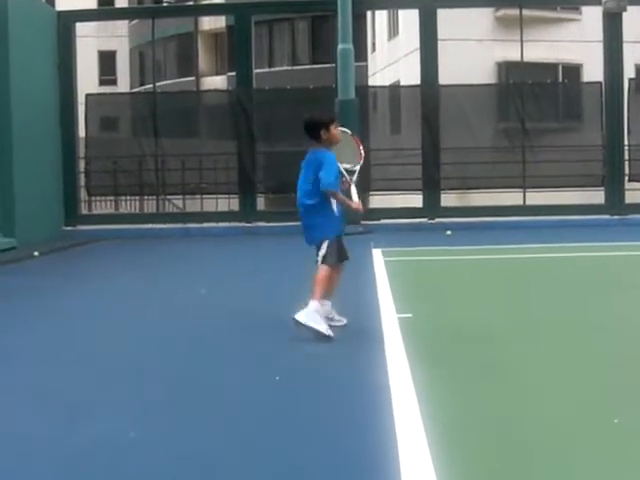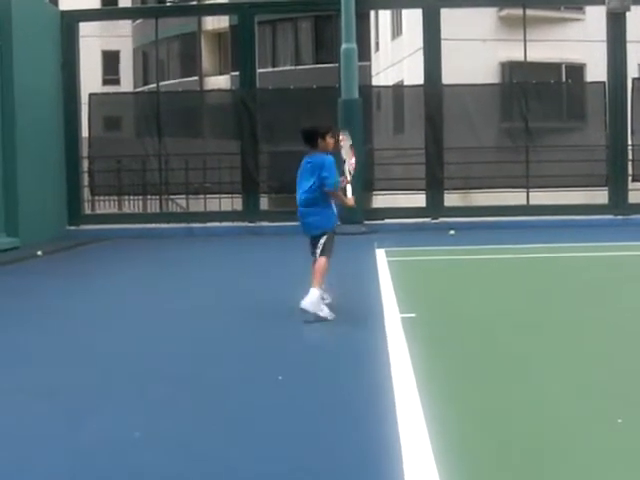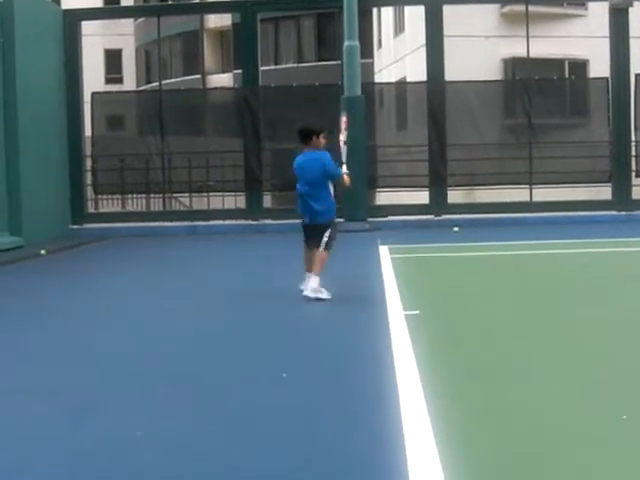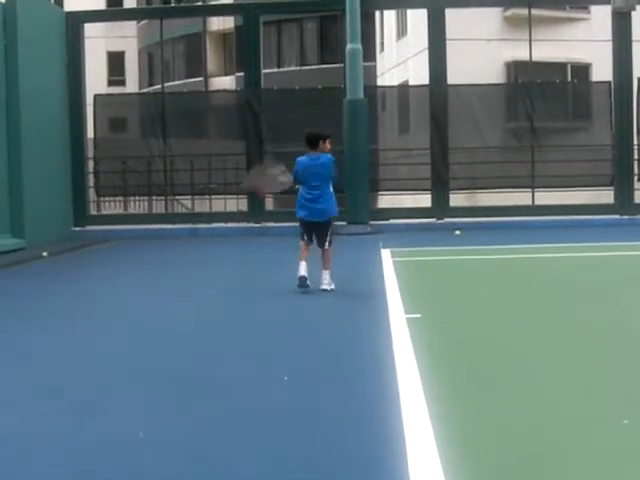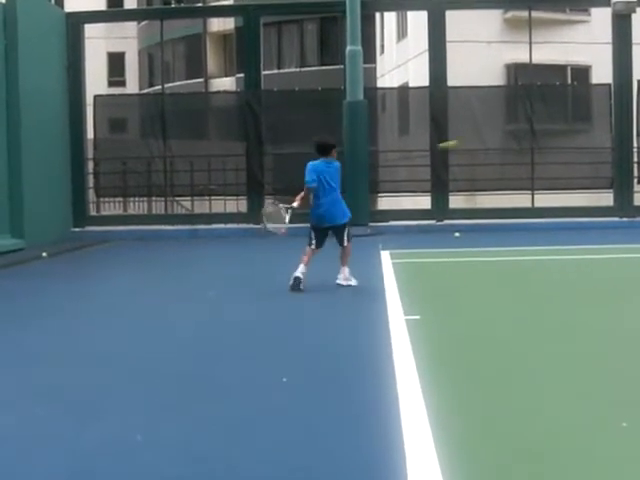
dt=0.4s
person 1, frame 1
left shoulder: (311, 156)
right shoulder: (327, 157)
right elbow: (329, 188)
left wrist: (341, 182)
right wrist: (350, 204)
left hip: (313, 218)
right hip: (325, 221)
left knee: (337, 263)
right knee: (327, 263)
left ankle: (325, 310)
right ankle: (312, 310)
person 1, frame 2
left shoulder: (306, 162)
right shoulder: (326, 160)
right elbow: (330, 188)
left wrist: (338, 183)
right wrist: (346, 201)
left hip: (308, 216)
right hip: (322, 216)
left knee: (319, 254)
right knee: (323, 256)
left ankle: (318, 293)
right ankle: (313, 298)
person 1, frame 3
left shoulder: (298, 162)
right shoulder: (323, 157)
right elbow: (338, 178)
left wrist: (340, 174)
right wrist: (344, 175)
left hip: (306, 211)
right hip: (324, 211)
left knee: (310, 246)
right knee: (324, 247)
left ankle: (308, 282)
right ankle: (314, 284)
person 1, frame 4
left shoulder: (300, 162)
right shoulder: (329, 159)
left elbow: (296, 181)
left hip: (305, 209)
right hip: (326, 209)
left knee: (305, 241)
right knee: (325, 245)
left ankle: (303, 271)
right ankle: (326, 280)
person 1, frame 5
left shoulder: (311, 166)
right shoulder: (336, 166)
left elbow: (309, 186)
left wrist: (300, 198)
right wrist: (303, 196)
left hip: (319, 214)
right hip: (338, 212)
left knee: (312, 246)
right knee: (345, 243)
left ankle: (300, 273)
right ankle: (344, 275)
